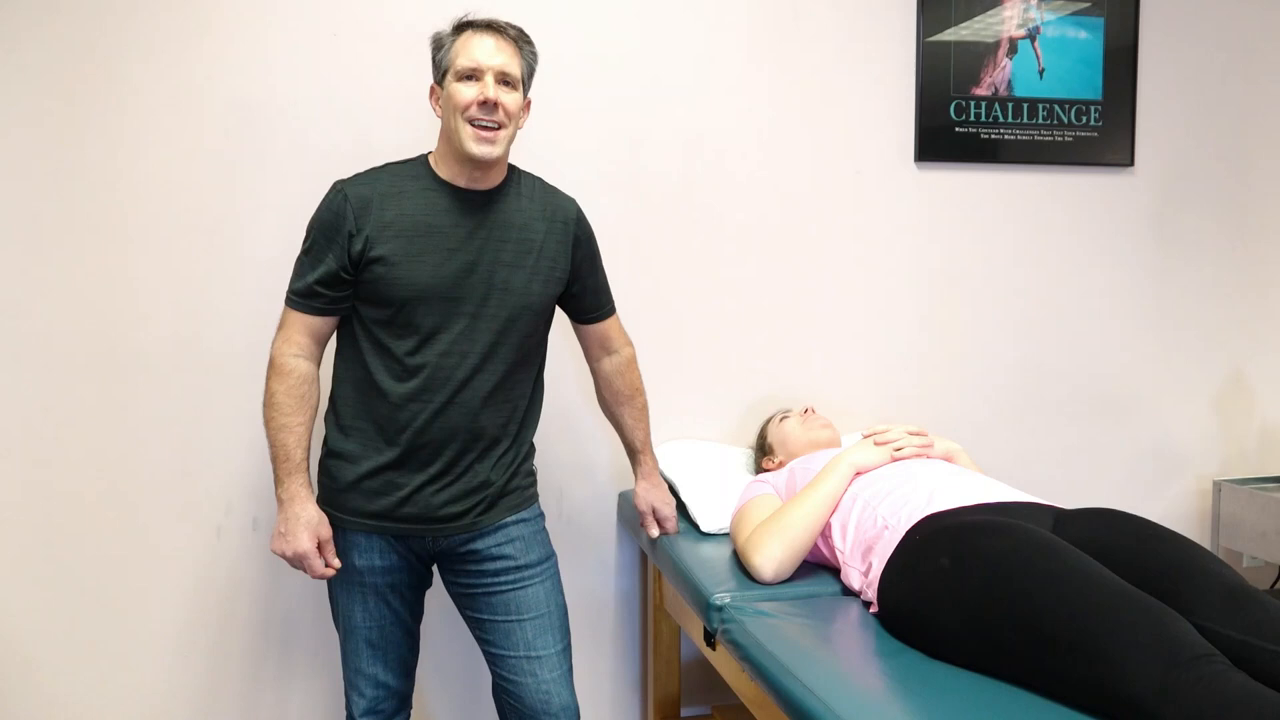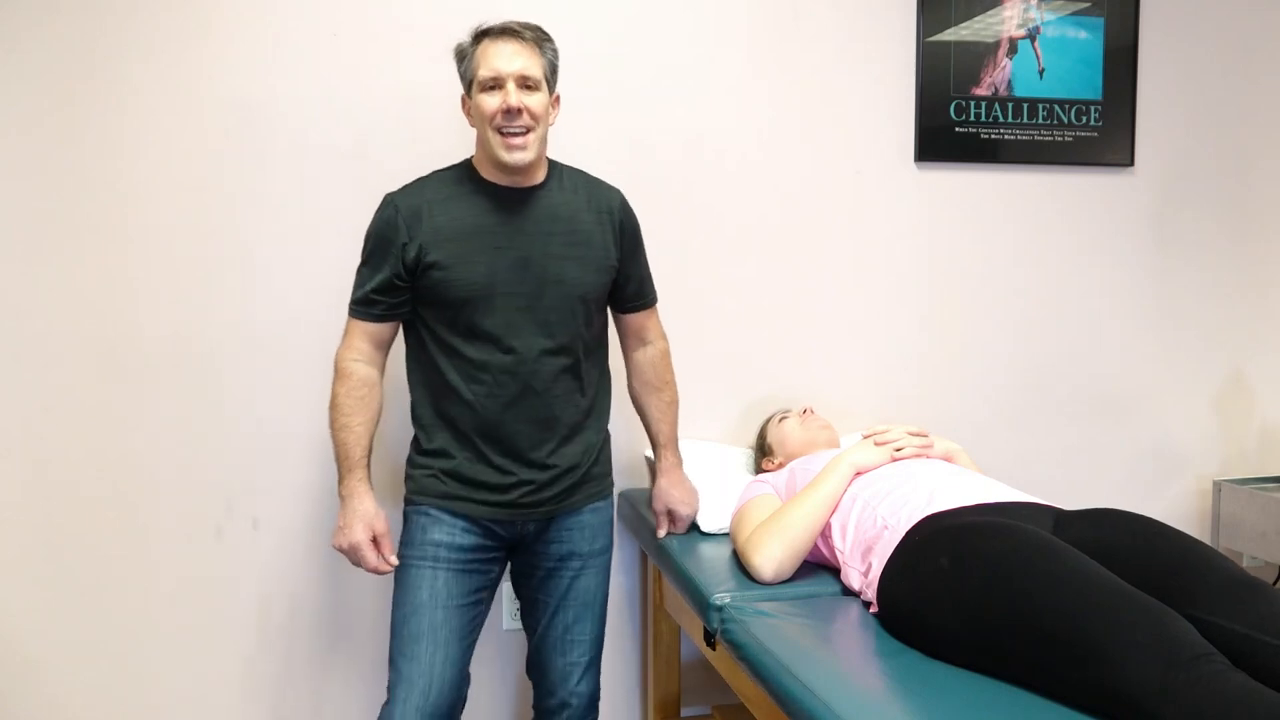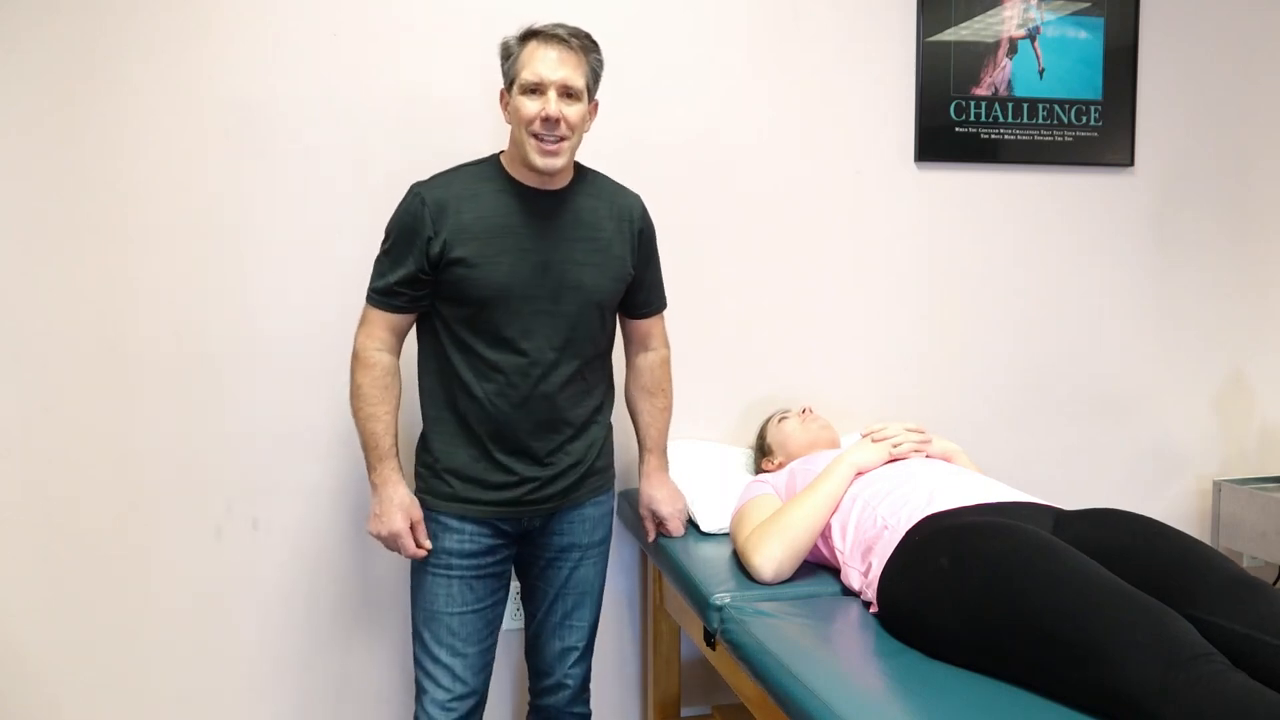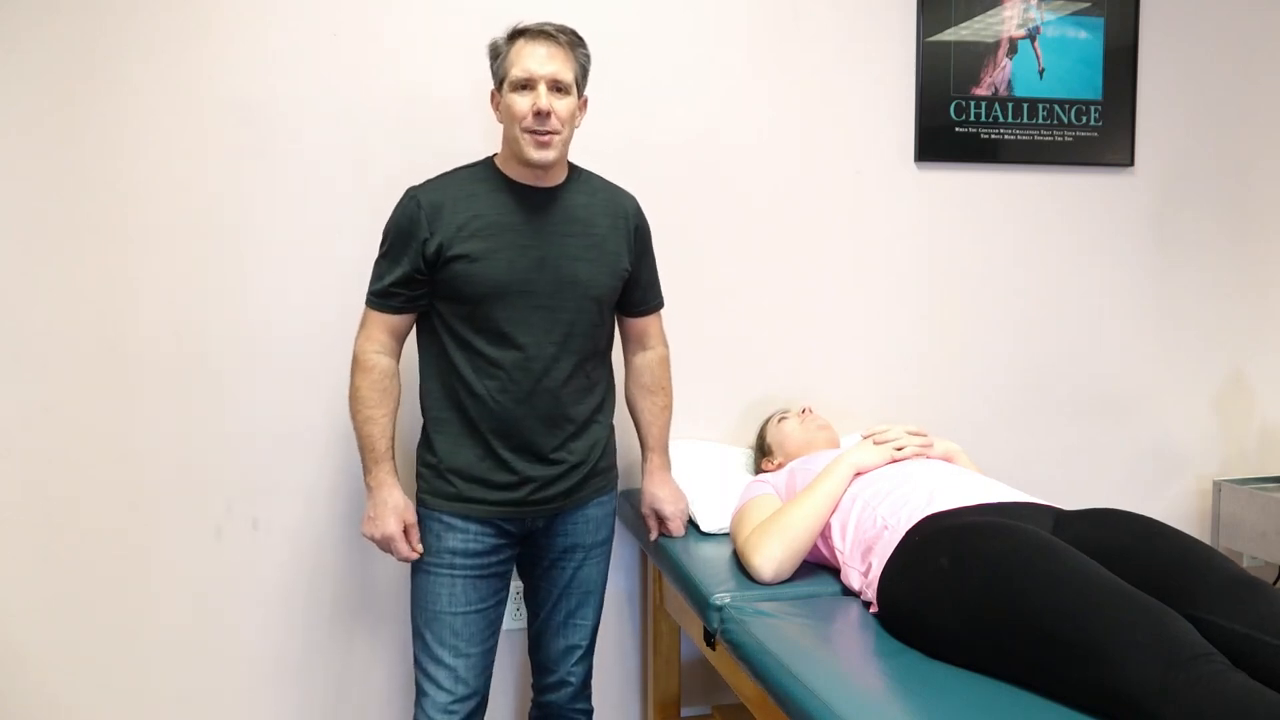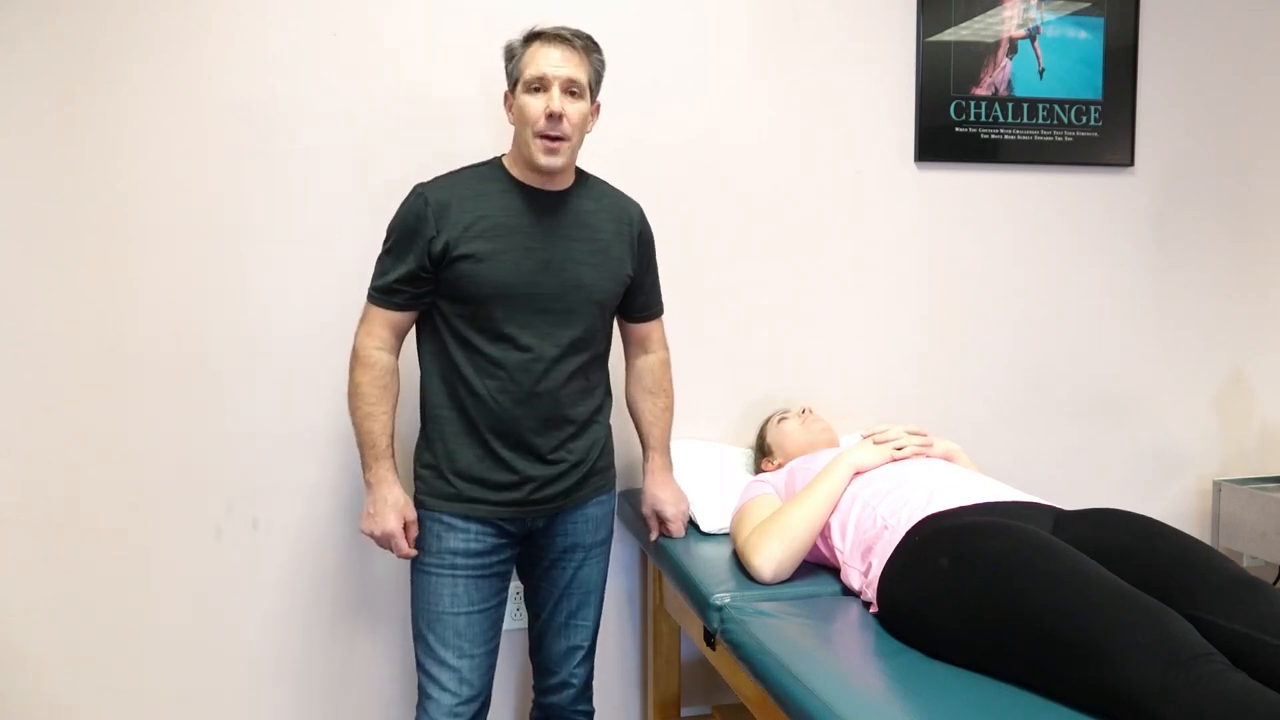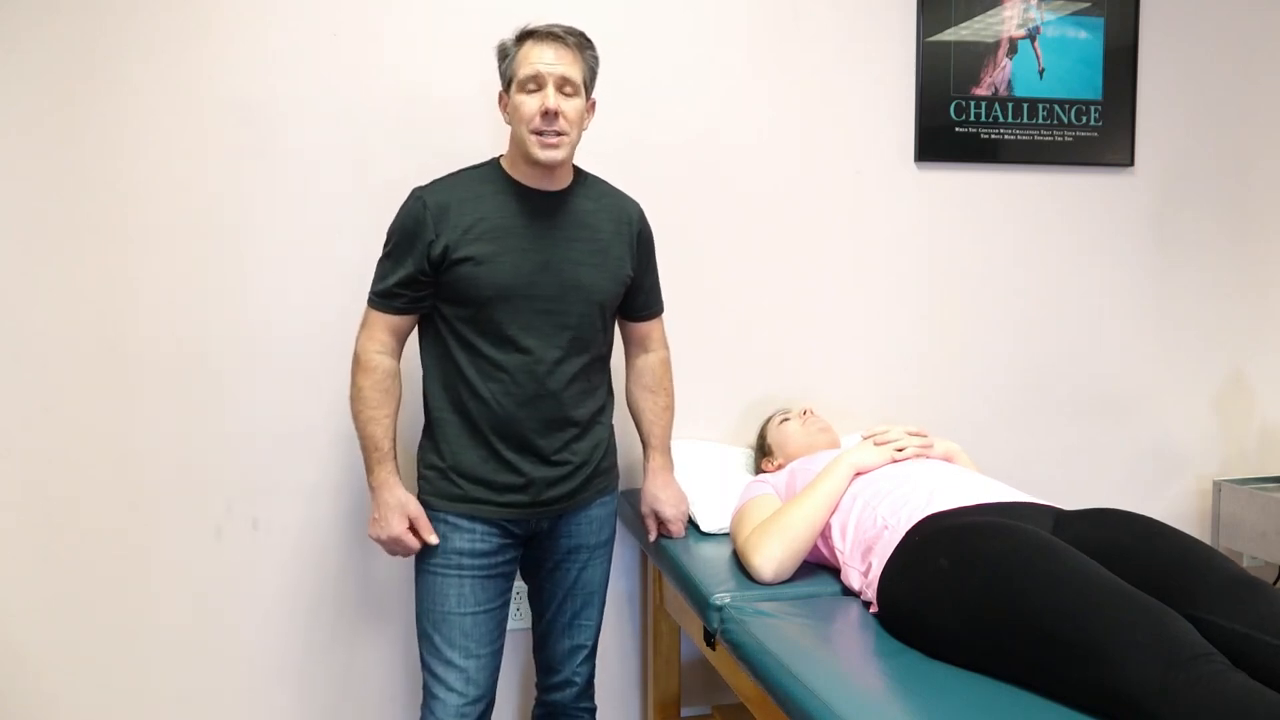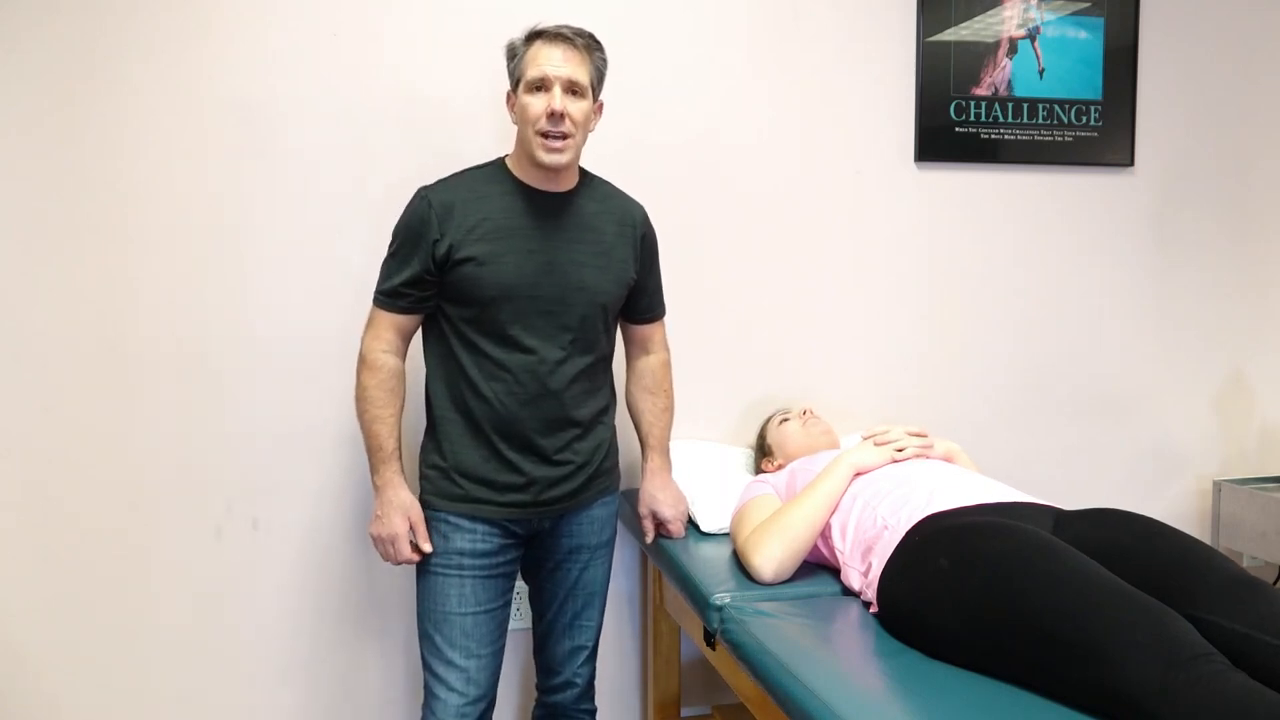
dt=0.7s
person 1, frame 1
left shoulder: (558, 220)
right shoulder: (357, 206)
left elbow: (609, 350)
right elbow: (295, 353)
left wrist: (645, 468)
right wrist: (295, 495)
left hip: (500, 514)
right hip: (367, 515)
person 1, frame 2
left shoulder: (604, 209)
right shoulder: (411, 214)
left elbow: (643, 342)
right elbow: (361, 357)
left wrist: (669, 464)
right wrist: (355, 491)
left hip: (576, 505)
right hip: (450, 505)
person 1, frame 3
left shoulder: (624, 215)
right shoulder: (435, 206)
left elbow: (647, 348)
right elbow: (377, 348)
left wrist: (654, 470)
right wrist: (387, 481)
left hip: (579, 501)
right hip: (460, 505)
person 1, frame 4
left shoulder: (618, 214)
right shoulder: (432, 209)
left elbow: (645, 348)
right elbow: (377, 350)
left wrist: (656, 469)
right wrist: (381, 483)
left hip: (582, 502)
right hip: (461, 506)
person 1, frame 5
left shoulder: (622, 220)
right shoulder: (438, 207)
left elbow: (646, 351)
right elbow: (377, 346)
left wrist: (658, 470)
right wrist: (380, 479)
left hip: (581, 503)
right hip: (460, 507)
person 1, frame 6
left shoulder: (622, 218)
right shoulder: (438, 210)
left elbow: (646, 349)
right elbow: (378, 350)
left wrist: (658, 469)
right wrist: (384, 484)
left hip: (585, 503)
right hip: (466, 508)
person 1, frame 7
left shoulder: (626, 221)
right shoulder: (442, 209)
left elbow: (647, 351)
right elbow: (383, 349)
left wrist: (656, 470)
right wrist: (388, 483)
left hip: (586, 503)
right hip: (466, 508)
person 2, frame 1
left shoulder: (892, 449)
right shoulder: (772, 484)
right elbow: (767, 560)
left wrist: (950, 450)
right wrist: (847, 462)
right knee: (1172, 663)
person 2, frame 2
left shoulder: (896, 452)
right shoulder: (772, 483)
right elbow: (768, 560)
left wrist: (949, 452)
right wrist: (847, 461)
right knee: (1178, 666)
person 2, frame 3
left shoulder: (894, 450)
right shoulder: (772, 484)
right elbow: (768, 560)
left wrist: (946, 451)
right wrist: (849, 461)
right knee: (1175, 666)
person 2, frame 4
left shoulder: (888, 452)
right shoulder: (772, 484)
right elbow: (767, 561)
left wrist: (948, 452)
right wrist: (848, 462)
right knee: (1174, 665)
person 2, frame 5
left shoulder: (890, 452)
right shoulder: (772, 484)
right elbow: (767, 561)
left wrist: (949, 451)
right wrist: (847, 462)
right knee: (1173, 664)
person 2, frame 6
left shoulder: (889, 452)
right shoulder: (772, 484)
right elbow: (767, 561)
left wrist: (949, 452)
right wrist: (848, 462)
right knee: (1173, 664)
person 2, frame 7
left shoulder: (890, 454)
right shoulder: (772, 484)
right elbow: (767, 561)
left wrist: (949, 452)
right wrist: (848, 463)
right knee: (1172, 664)
